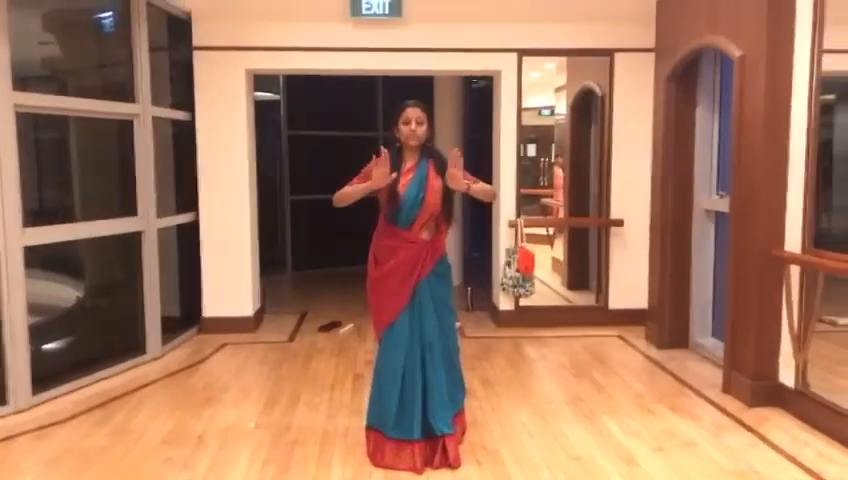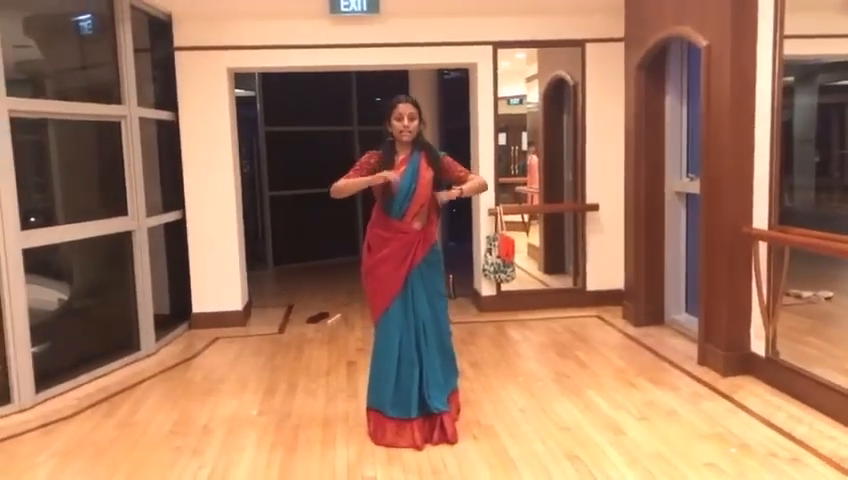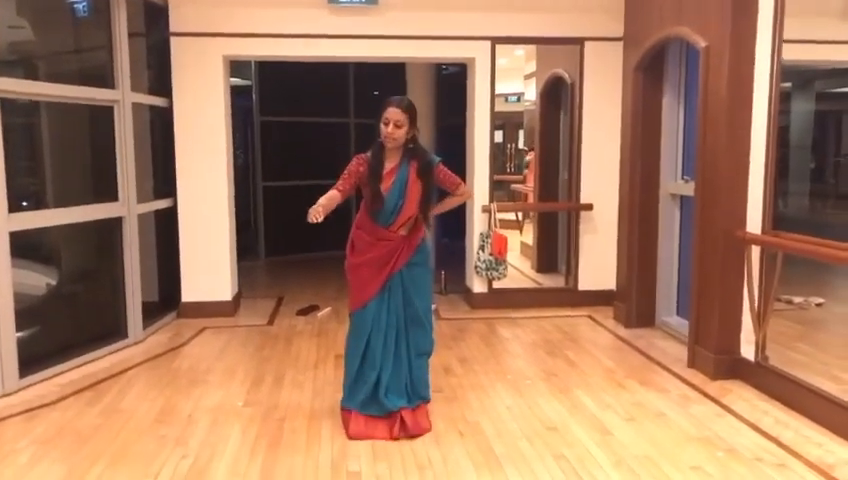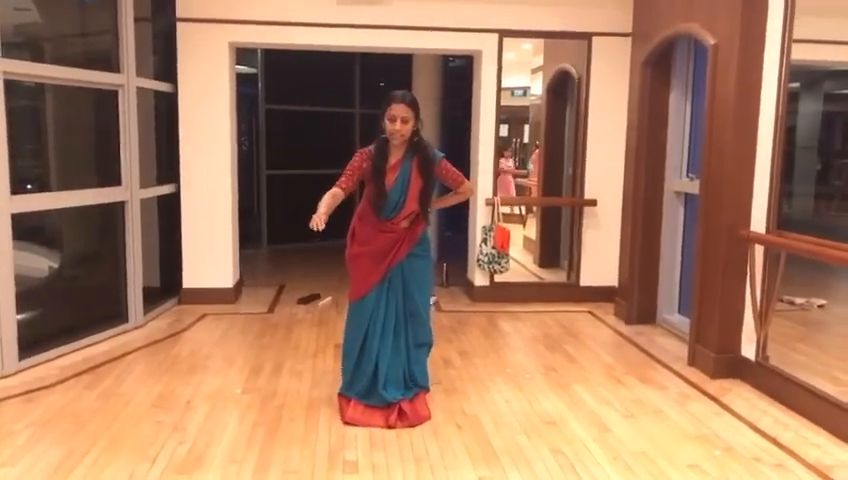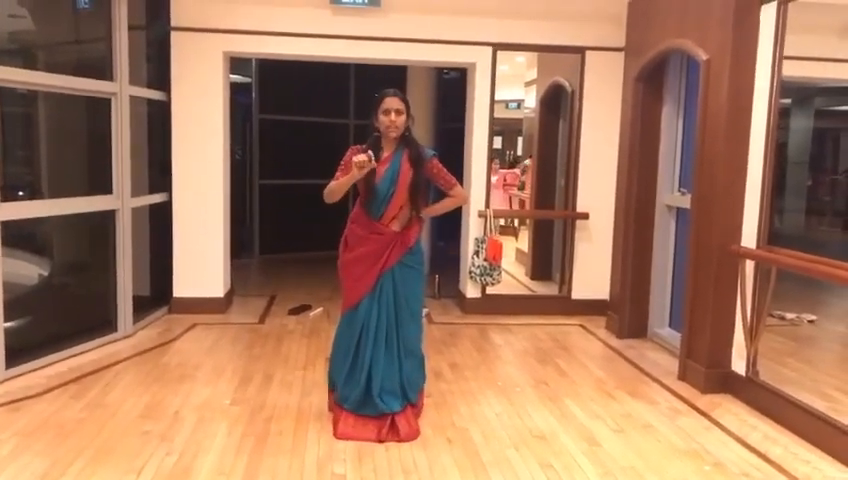
dt=1s
person 1, frame 1
left shoulder: (442, 166)
right shoulder: (381, 165)
left elbow: (490, 193)
right elbow: (338, 199)
left wrist: (463, 186)
right wrist: (372, 185)
left hip: (431, 267)
right hip: (391, 266)
left knee: (435, 340)
right knee: (397, 344)
left ankle: (438, 425)
right ankle: (397, 430)
person 1, frame 2
left shoulder: (434, 160)
right shoulder: (374, 160)
left elbow: (479, 182)
right elbow: (335, 190)
left wrist: (453, 192)
right wrist: (372, 181)
left hip: (423, 254)
right hip: (386, 254)
left knee: (429, 326)
right knee: (394, 329)
left ankle: (433, 408)
right ankle: (396, 412)
person 1, frame 3
left shoulder: (425, 164)
right shoulder: (364, 163)
left elbow: (462, 192)
right elbow: (338, 192)
left wrist: (428, 212)
right wrist: (320, 207)
left hip: (409, 255)
right hip: (370, 255)
left knee: (410, 325)
right knee: (369, 327)
left ankle: (408, 402)
right ankle: (366, 402)
person 1, frame 4
left shoulder: (428, 159)
right shoulder: (368, 156)
left elbow: (466, 189)
right elbow: (337, 192)
left wrist: (429, 206)
right wrist: (323, 211)
left hip: (410, 248)
right hip: (369, 247)
left knee: (409, 317)
right knee: (368, 318)
left ankle: (406, 392)
right ankle: (364, 390)
person 1, frame 5
left shoulder: (420, 158)
right shoulder: (359, 154)
left elbow: (459, 195)
right elbow: (329, 196)
left wrist: (420, 214)
right wrist: (353, 175)
left hip: (402, 253)
right hip: (363, 252)
left knee: (400, 326)
right knee: (360, 325)
left ankle: (397, 405)
right ankle: (355, 401)
